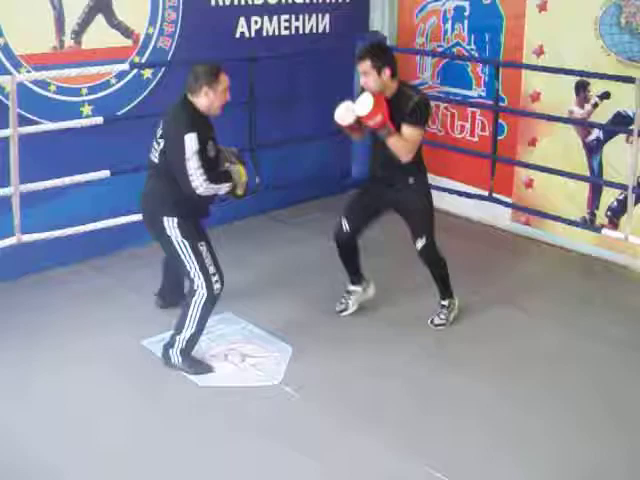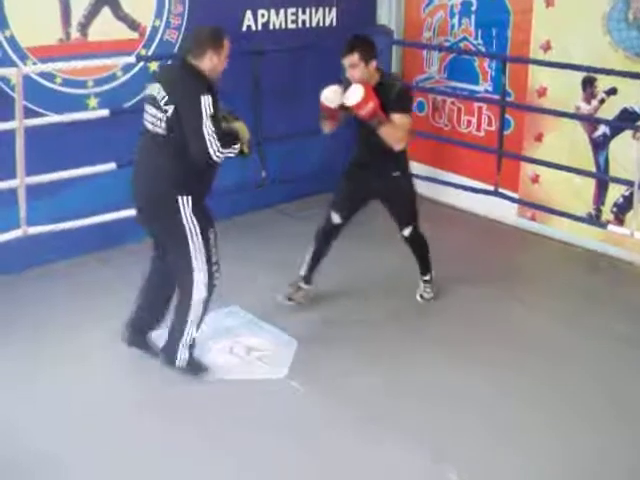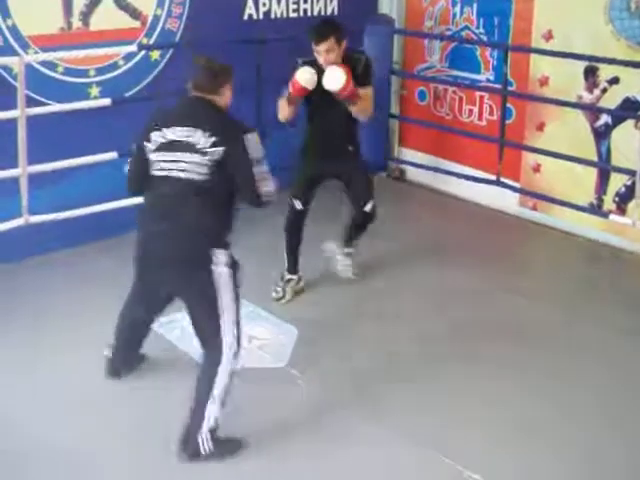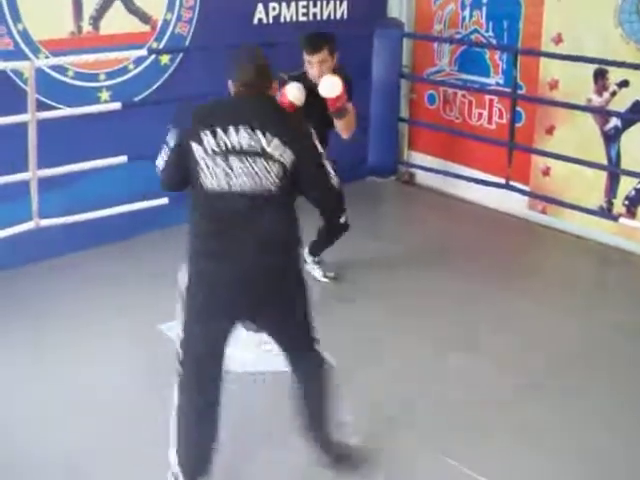
dt=0.3s
person 1, frame 1
left shoulder: (185, 114)
right shoulder: (187, 129)
right elbow: (199, 184)
left wrist: (223, 156)
right wrist: (233, 179)
left hip: (165, 206)
right hip: (171, 213)
left knee: (181, 255)
right knee: (207, 284)
left ankle: (169, 294)
right ankle: (177, 351)
person 1, frame 2
left shoulder: (167, 75)
right shoulder: (197, 91)
right elbow: (208, 151)
left wrist: (219, 123)
right wrist: (236, 138)
left hip: (148, 186)
right hip: (175, 194)
left knee: (165, 261)
right knee: (199, 276)
left ankle: (138, 329)
right ankle: (178, 352)
person 1, frame 3
left shoulder: (158, 123)
right shoulder: (233, 133)
left elbow: (135, 183)
right elbow: (260, 194)
right wrist: (228, 179)
left hip: (154, 242)
right hip: (202, 251)
left knee: (142, 303)
right knee: (222, 345)
left ankle: (118, 359)
right ankle: (200, 438)
person 1, frame 4
left shoulder: (199, 122)
right shoulder: (294, 131)
left elbow: (169, 177)
right elbow: (329, 199)
left hip: (211, 266)
right hip: (274, 268)
left knee: (198, 371)
right knee: (305, 355)
right ankle: (327, 444)
person 2, frame 1
left shoulder: (415, 102)
right shoulder: (371, 95)
left elbow: (406, 153)
right elbow: (360, 134)
left wrist: (380, 123)
right wrist: (350, 123)
left hip: (411, 186)
right hip: (377, 181)
left knee: (426, 250)
right knee: (343, 235)
left ankle: (447, 301)
right ankle: (359, 286)
person 2, frame 2
left shoulder: (398, 90)
right shoulder: (353, 87)
left elbow: (399, 142)
right elbow: (329, 128)
left wrist: (372, 113)
right wrist: (330, 110)
left hip: (394, 175)
right hip: (361, 170)
left knee: (410, 233)
right knee: (330, 227)
left ankle: (426, 276)
right ankle: (304, 282)
person 2, frame 3
left shoulder: (360, 64)
right shoulder: (306, 69)
left elbow: (365, 113)
right elbow: (283, 116)
left wrist: (348, 94)
right wrist: (294, 92)
left hip: (347, 151)
right hip: (314, 152)
left knee: (366, 211)
right knee: (296, 214)
left ankle: (344, 248)
right ankle: (292, 276)
person 2, frame 4
left shoulder: (342, 84)
right shoulder: (290, 83)
left elbow: (347, 132)
left wrist: (337, 104)
left knee: (340, 223)
left ankle: (312, 256)
person 3, frame 1
left shoulder: (586, 104)
right shoulder: (573, 110)
right elbow: (583, 117)
right wrist: (597, 101)
left hip: (599, 134)
right hip: (592, 144)
left knee: (622, 115)
right knee: (596, 179)
right ankle: (590, 213)
person 3, frame 2
left shoulder: (592, 100)
right shoulder: (580, 106)
right elbow: (589, 113)
right wrist: (604, 96)
left hip: (606, 130)
right hip: (599, 140)
right knee: (602, 175)
right ankle: (596, 209)
person 3, frame 3
left shoulder: (595, 89)
right shoulder: (582, 95)
right elbow: (592, 102)
right wrist: (606, 86)
left hip: (608, 119)
right hip: (600, 129)
right knee: (604, 164)
right ankle: (598, 199)
person 3, frame 4
left shoulder: (604, 93)
right shoulder: (591, 99)
right elbow: (601, 106)
right wrist: (615, 89)
left hip: (618, 123)
right hip: (610, 132)
right knee: (613, 168)
right ankle: (608, 203)
